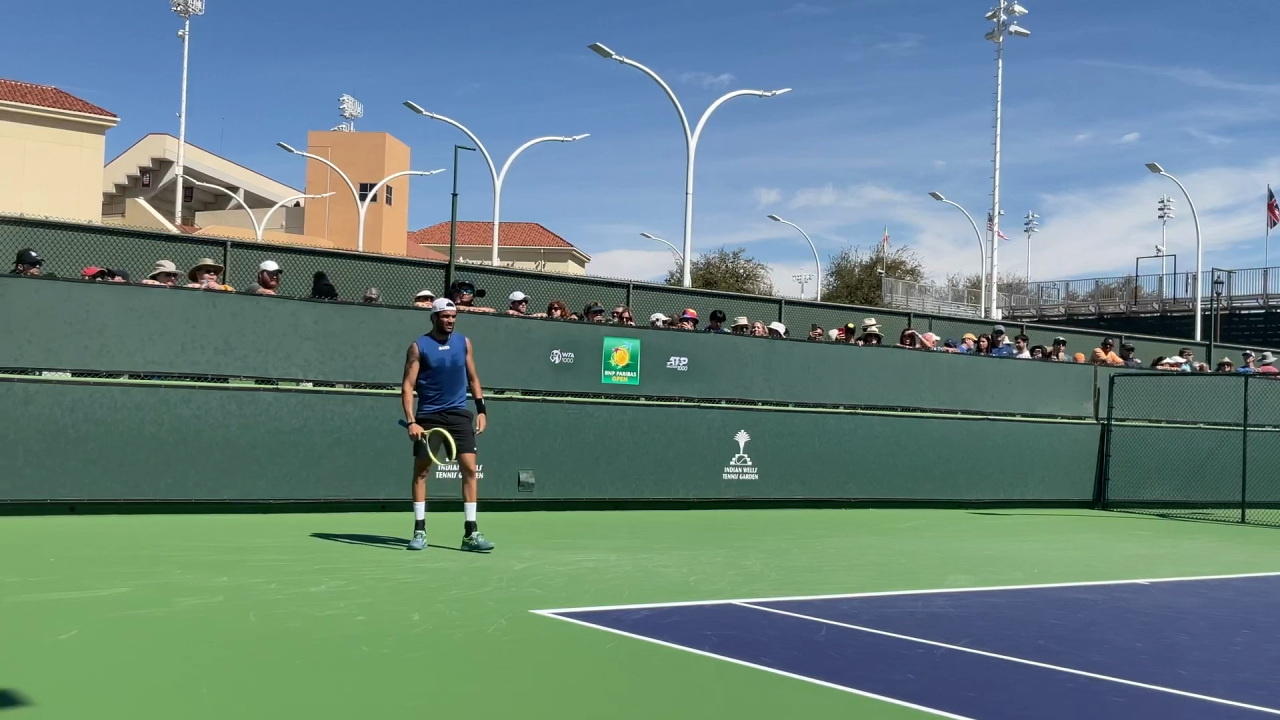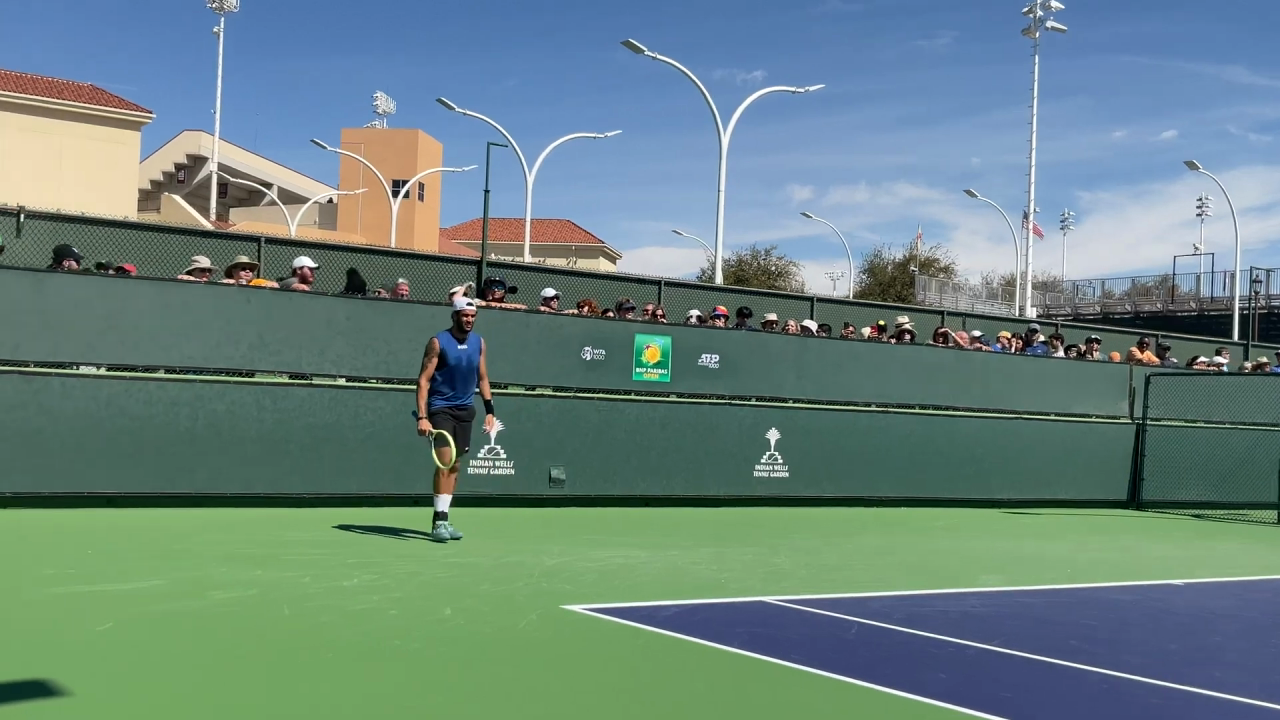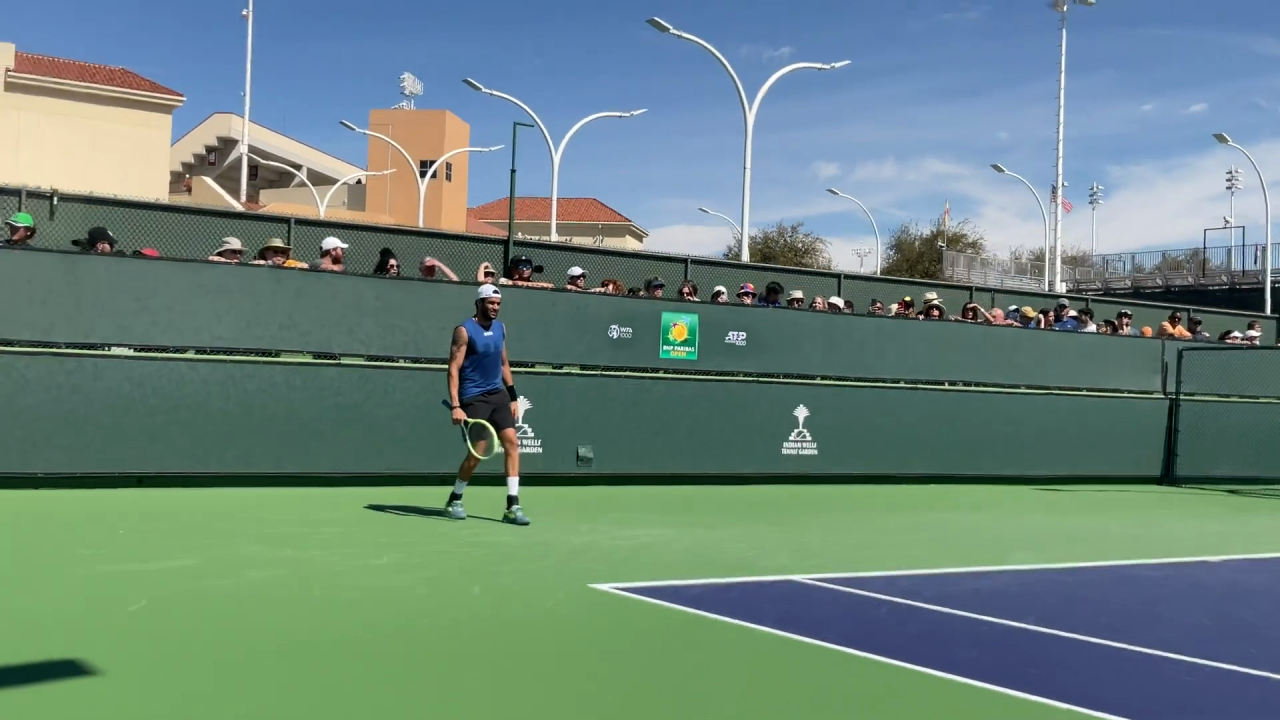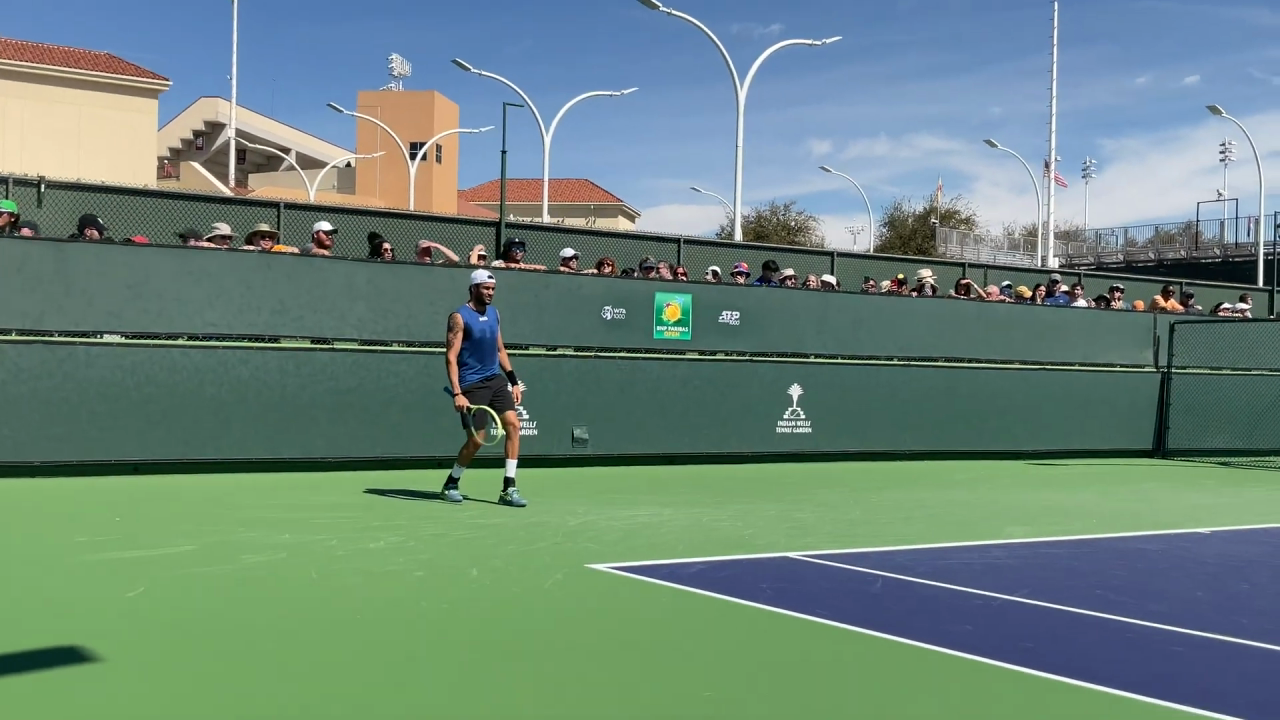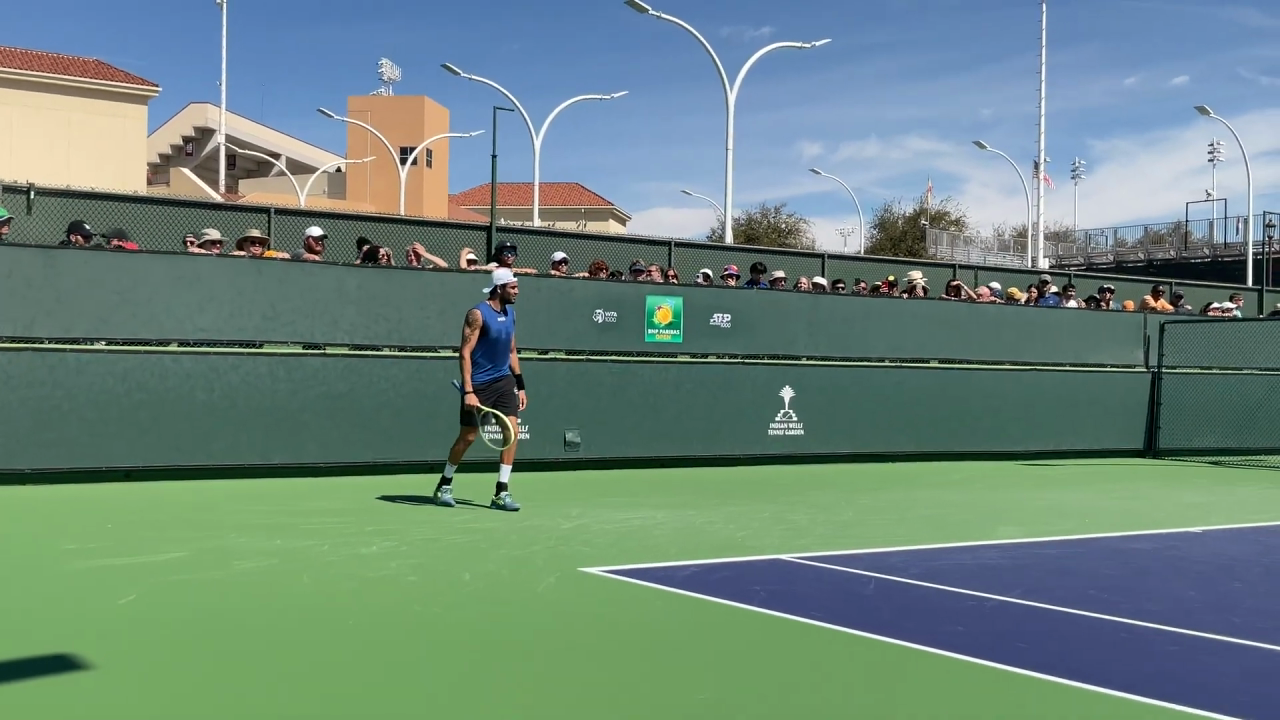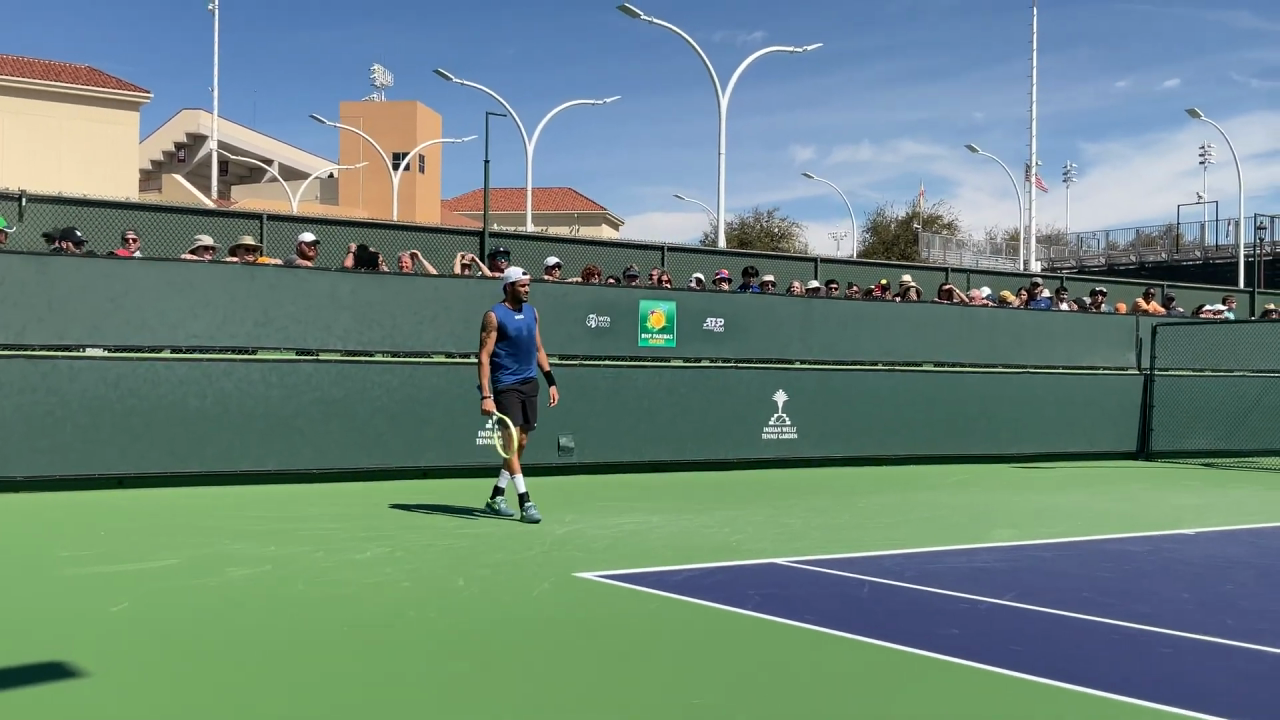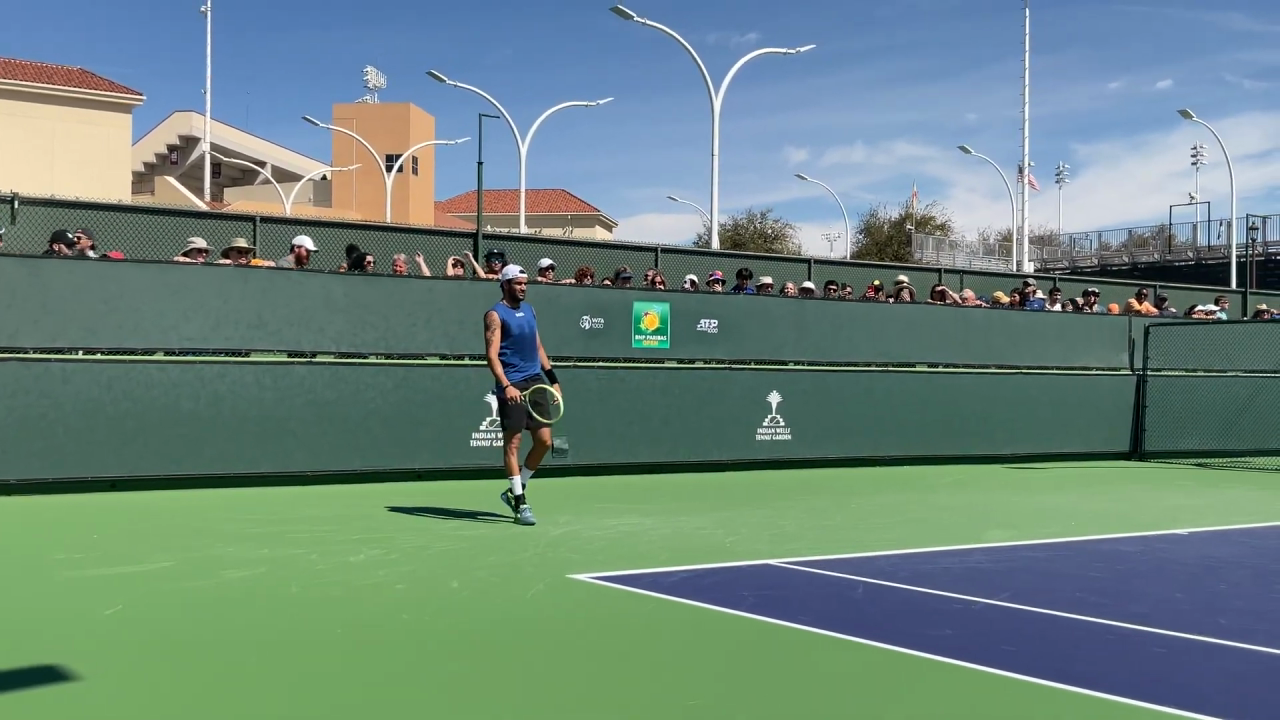
dt=0.7s
person 1, frame 1
left shoulder: (463, 342)
right shoulder: (418, 347)
left elbow: (472, 378)
right elbow: (407, 386)
left wrist: (481, 409)
right wrist: (411, 421)
left hip: (460, 415)
right hip: (429, 416)
left knee: (469, 469)
right knee: (421, 472)
left ankle: (472, 533)
right ankle: (420, 531)
person 1, frame 2
left shoulder: (478, 342)
right shoulder: (438, 342)
left elbow: (482, 378)
right elbow: (423, 380)
left wrist: (489, 409)
right wrist: (422, 416)
left hip: (465, 411)
right hip: (440, 409)
left knee: (454, 466)
right knee: (444, 463)
left ankle: (442, 521)
right ankle: (440, 521)
person 1, frame 3
left shoulder: (500, 328)
right shoulder: (464, 331)
right elbow: (453, 370)
left wrist: (513, 396)
right wrist: (455, 406)
left hip: (498, 395)
right hip: (473, 398)
left knee: (511, 442)
right knee: (476, 453)
left ankle: (512, 507)
right ankle: (454, 500)
person 1, frame 4
left shoulder: (494, 313)
right shoulder: (459, 317)
right elbow: (451, 357)
left wrist: (513, 380)
right wrist: (457, 393)
left hip: (496, 380)
right hip: (472, 385)
left knee: (513, 426)
right knee: (476, 440)
left ankle: (509, 489)
right ankle: (451, 483)
person 1, frame 5
left shoulder: (510, 313)
right shoulder: (478, 314)
right elbow: (465, 354)
left wrist: (520, 386)
right wrist: (468, 391)
left hip: (504, 382)
right hip: (480, 384)
left knee: (512, 431)
right knee: (468, 437)
left ankle: (501, 493)
right ankle: (444, 485)
person 1, frame 6
left shoulder: (532, 312)
right shoulder: (494, 316)
right elbow: (484, 357)
left wrist: (551, 382)
right wrist: (486, 395)
left hip: (530, 385)
right hip: (506, 386)
left knee: (520, 443)
left ankle: (496, 498)
right ankle: (525, 503)
person 1, frame 7
left shoulder: (529, 310)
right shoulder: (495, 315)
right elbow: (492, 355)
left wrist: (553, 380)
right wrist: (506, 386)
left hip: (536, 382)
right hip: (513, 386)
left knee: (544, 441)
right knee: (513, 443)
left ankle: (515, 491)
right ankle: (521, 504)
